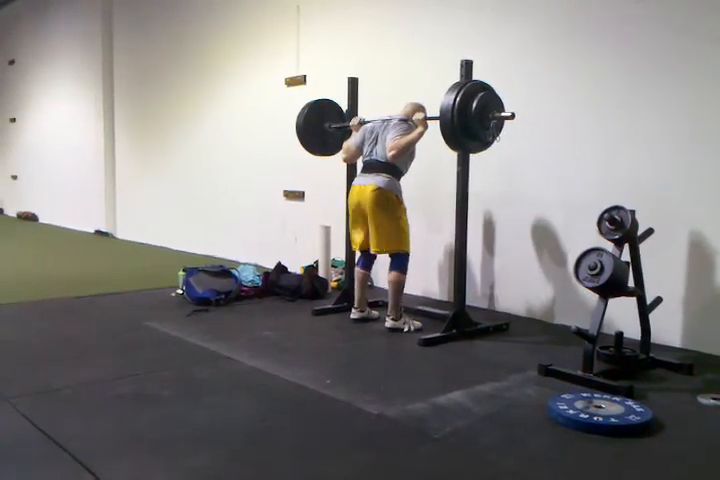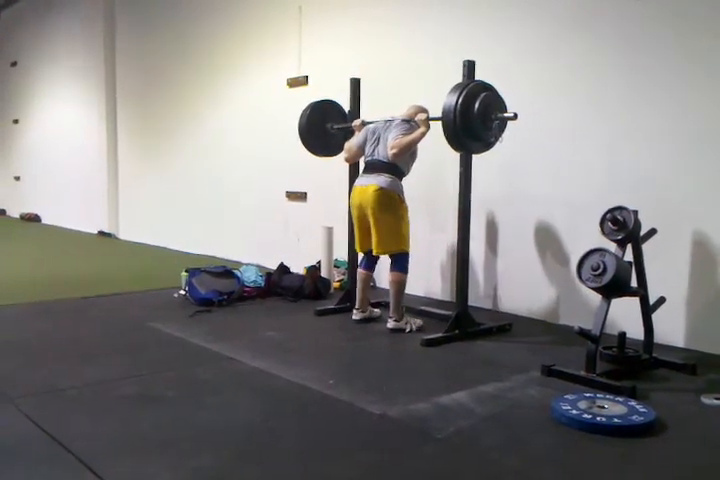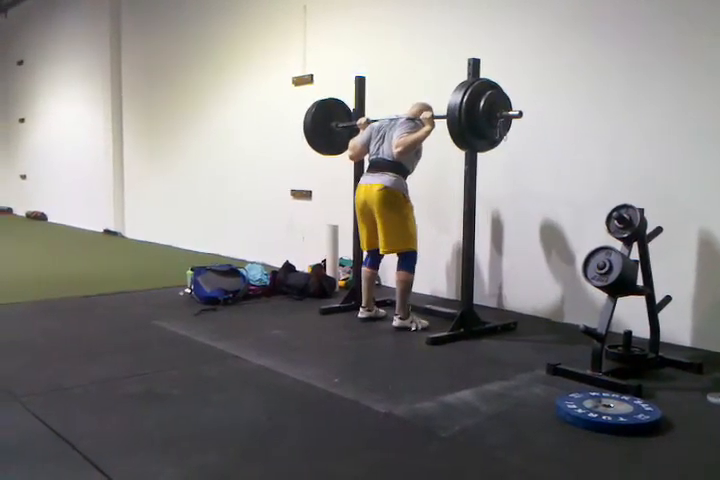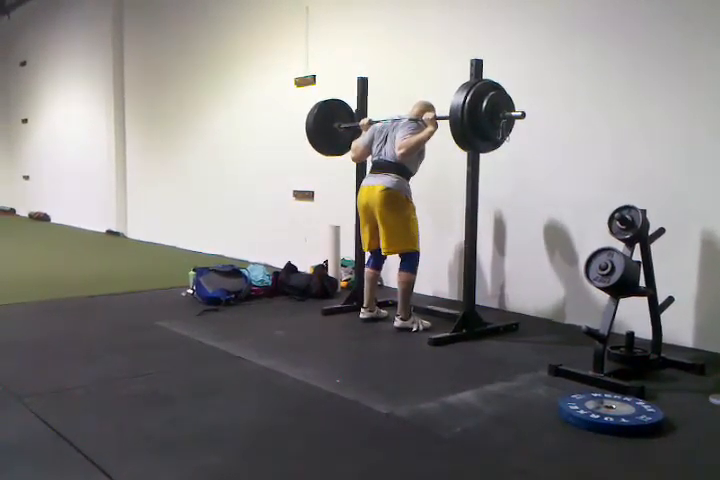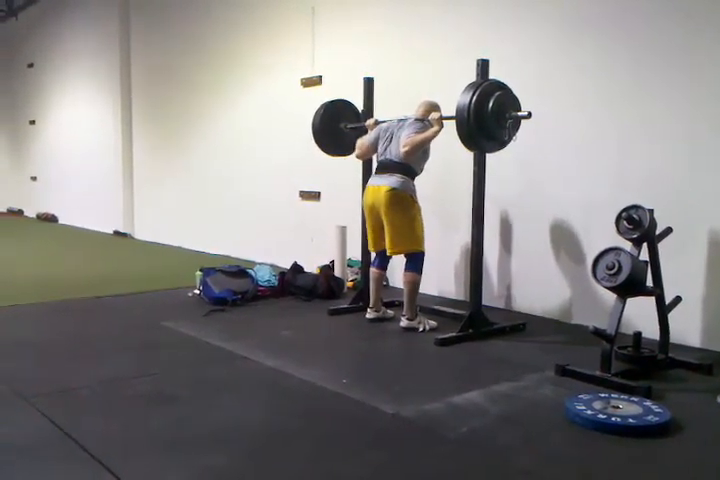
dt=0.4s
person 1, frame 1
left shoulder: (371, 127)
right shoulder: (402, 127)
left elbow: (347, 155)
right elbow: (393, 152)
left wrist: (355, 132)
right wrist: (420, 130)
left hip: (357, 190)
right hip: (381, 192)
left knee: (366, 252)
right knee: (399, 255)
left ankle: (359, 308)
right ankle: (394, 317)
person 1, frame 2
left shoulder: (373, 127)
right shoulder: (404, 127)
left elbow: (348, 155)
right elbow: (395, 151)
left wrist: (357, 132)
right wrist: (422, 130)
left hip: (359, 190)
right hip: (383, 192)
left knee: (369, 253)
right knee: (399, 255)
left ankle: (361, 308)
right ankle: (396, 318)
person 1, frame 3
left shoulder: (377, 125)
right shoulder: (409, 125)
left elbow: (353, 153)
right elbow: (400, 149)
left wrist: (362, 130)
right wrist: (427, 128)
left hip: (364, 189)
right hip: (388, 191)
left knee: (373, 251)
right knee: (407, 254)
left ankle: (367, 307)
right ankle: (402, 316)
person 1, frame 4
left shoulder: (380, 126)
right shoulder: (412, 127)
left elbow: (356, 155)
right elbow: (402, 151)
left wrist: (365, 132)
right wrist: (430, 129)
left hip: (366, 190)
right hip: (390, 192)
left knee: (376, 252)
right knee: (409, 255)
left ankle: (368, 308)
right ankle: (404, 317)
person 1, frame 5
left shoulder: (386, 126)
right shoulder: (418, 127)
left elbow: (360, 152)
right elbow: (406, 149)
left wrist: (370, 131)
right wrist: (435, 128)
left hip: (372, 190)
right hip: (396, 192)
left knee: (381, 252)
right knee: (414, 254)
left ankle: (374, 308)
right ankle: (410, 317)
